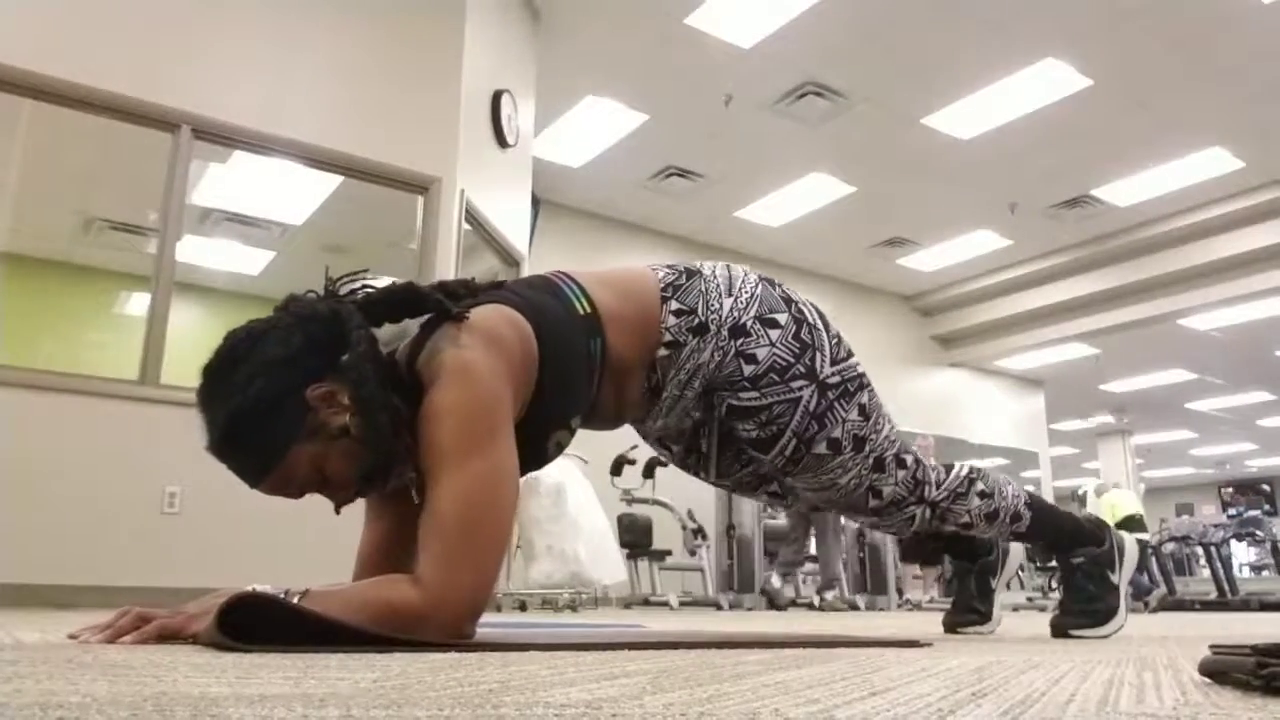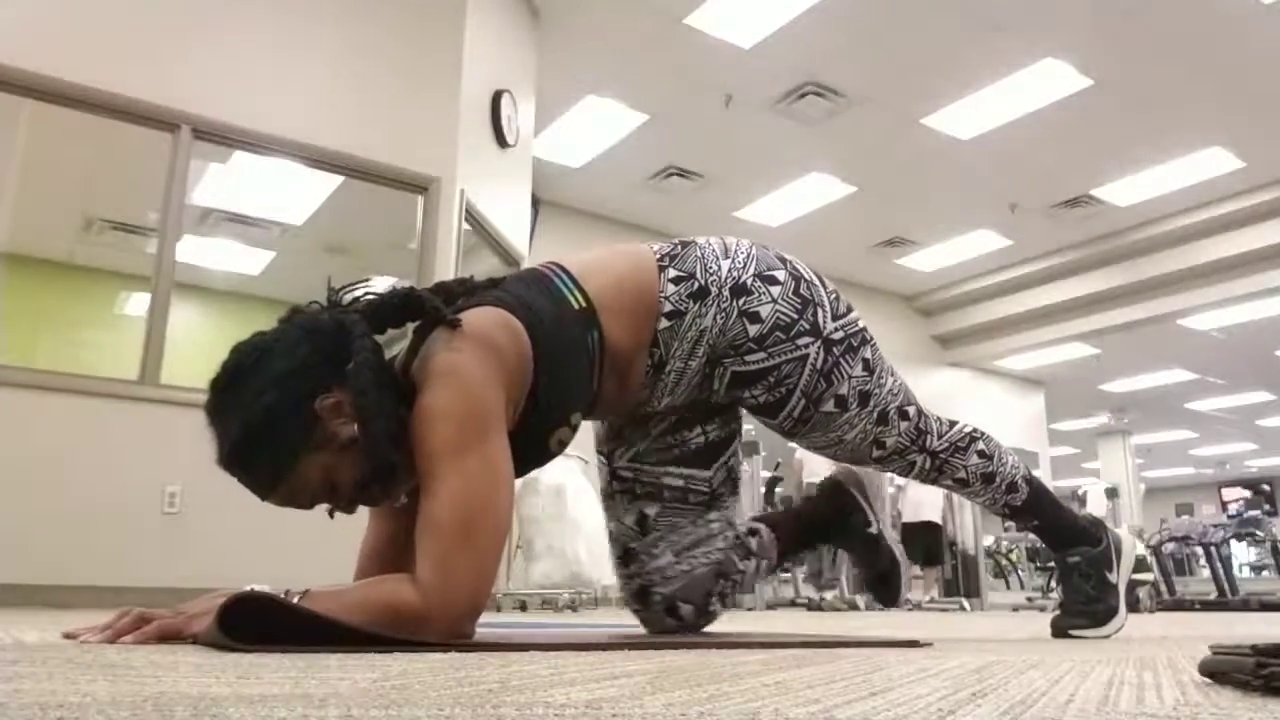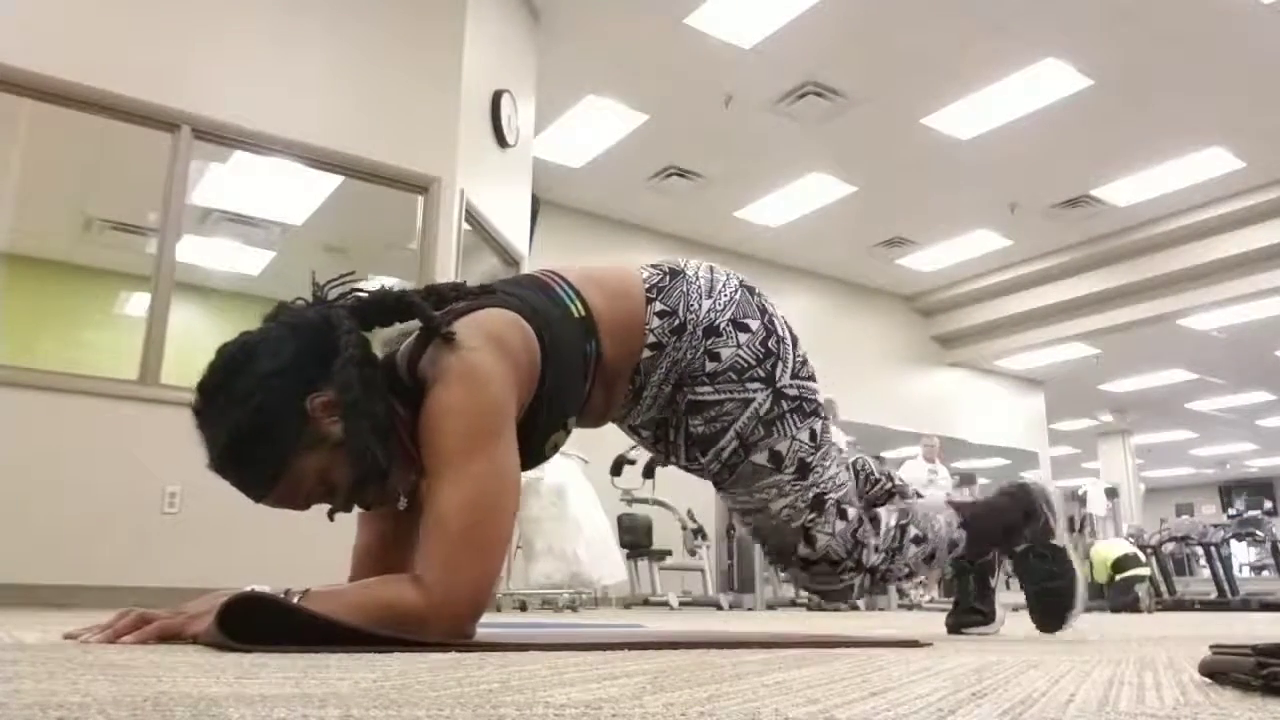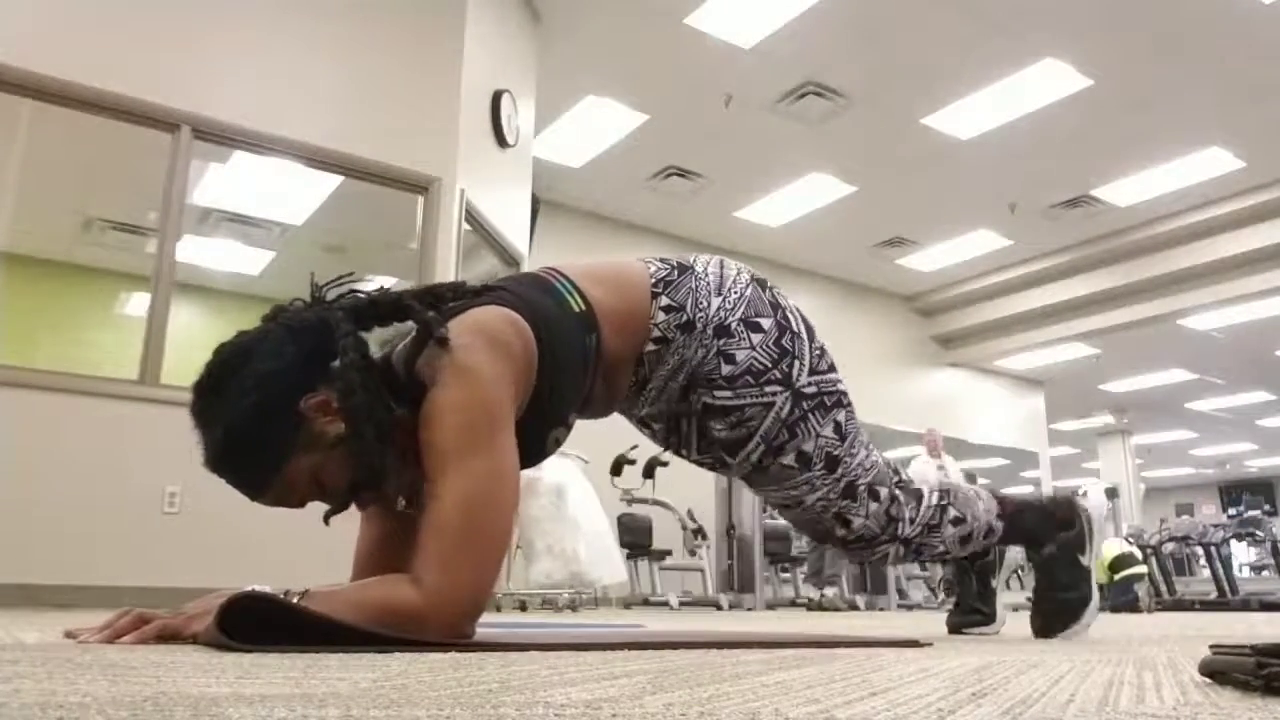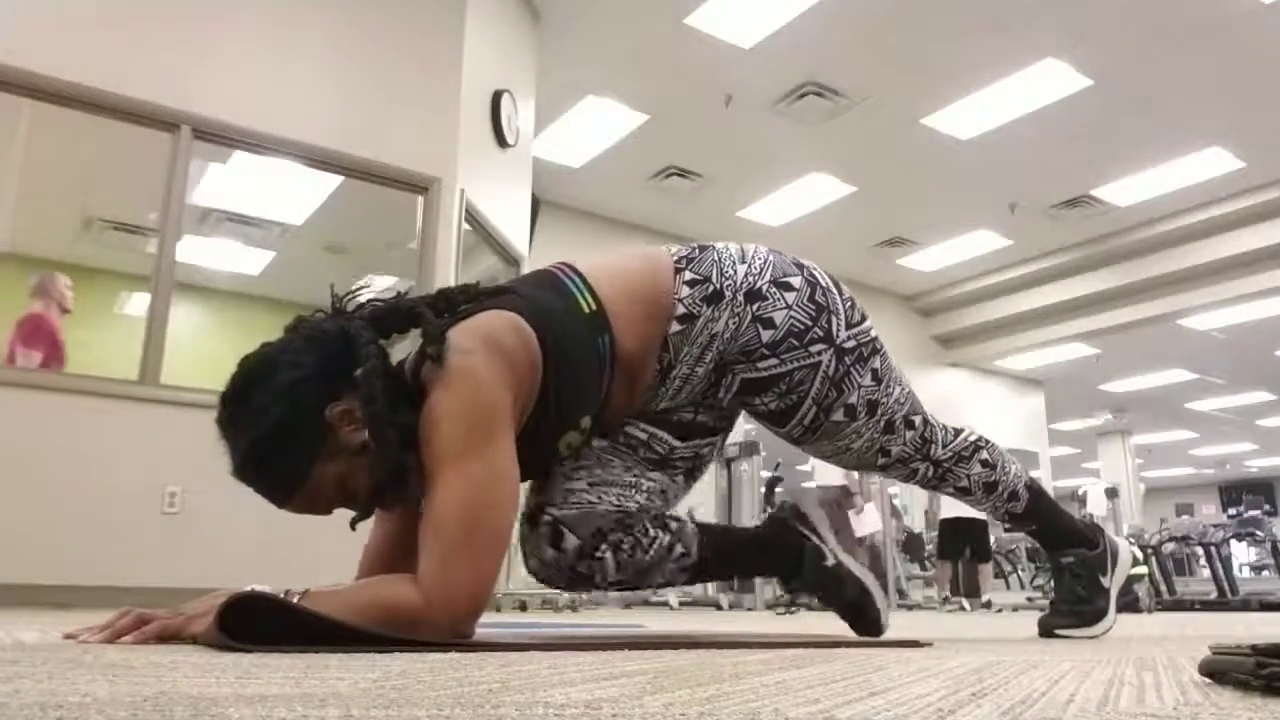
dt=0.7s
person 1, frame 1
left shoulder: (459, 374)
right shoulder: (401, 406)
left elbow: (444, 604)
right elbow: (387, 586)
left wrist: (249, 605)
left hip: (743, 339)
right hip: (683, 400)
left knee: (898, 488)
right knee: (866, 496)
left ankle: (1086, 541)
right ankle: (978, 554)
person 1, frame 2
left shoulder: (452, 379)
right shoulder: (400, 402)
left elbow: (445, 605)
right elbow: (387, 585)
left hip: (747, 307)
right hip: (667, 383)
left knee: (908, 442)
right knee: (676, 595)
left ankle: (1086, 543)
right ankle: (830, 520)
person 1, frame 3
left shoulder: (462, 379)
right shoulder: (392, 408)
left elbow: (445, 606)
right elbow: (381, 585)
left hip: (714, 334)
right hip: (661, 398)
left knee: (839, 545)
right knee: (817, 507)
left ankle: (1014, 516)
right ankle: (973, 550)
person 1, frame 4
left shoulder: (460, 375)
right shoulder: (393, 401)
left elbow: (444, 604)
right elbow: (385, 583)
left hip: (726, 332)
right hip: (666, 383)
left knee: (866, 509)
right knee: (834, 500)
left ankle: (1054, 524)
right ankle: (979, 557)
person 1, frame 5
left shoulder: (463, 380)
right shoulder: (409, 407)
left elbow: (446, 603)
right elbow: (393, 585)
left hip: (754, 310)
right hip: (674, 383)
left knee: (913, 449)
right knee: (564, 545)
left ankle: (1082, 544)
right ankle: (785, 549)
